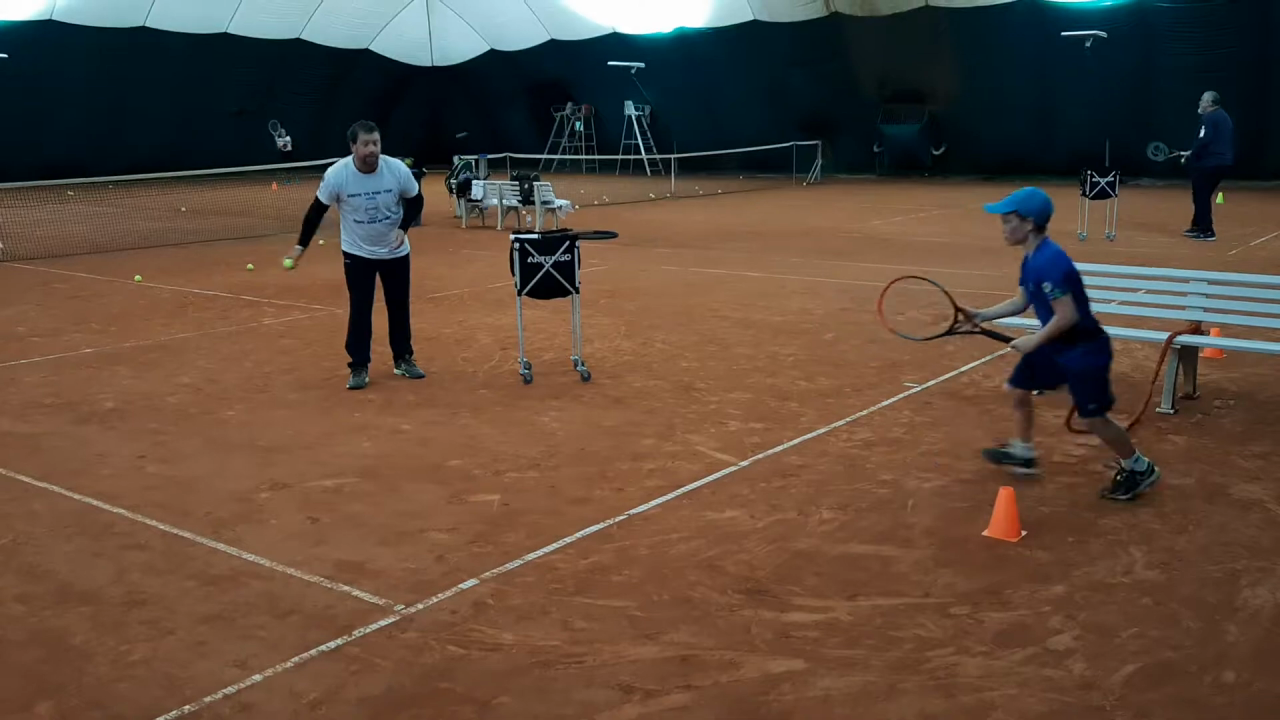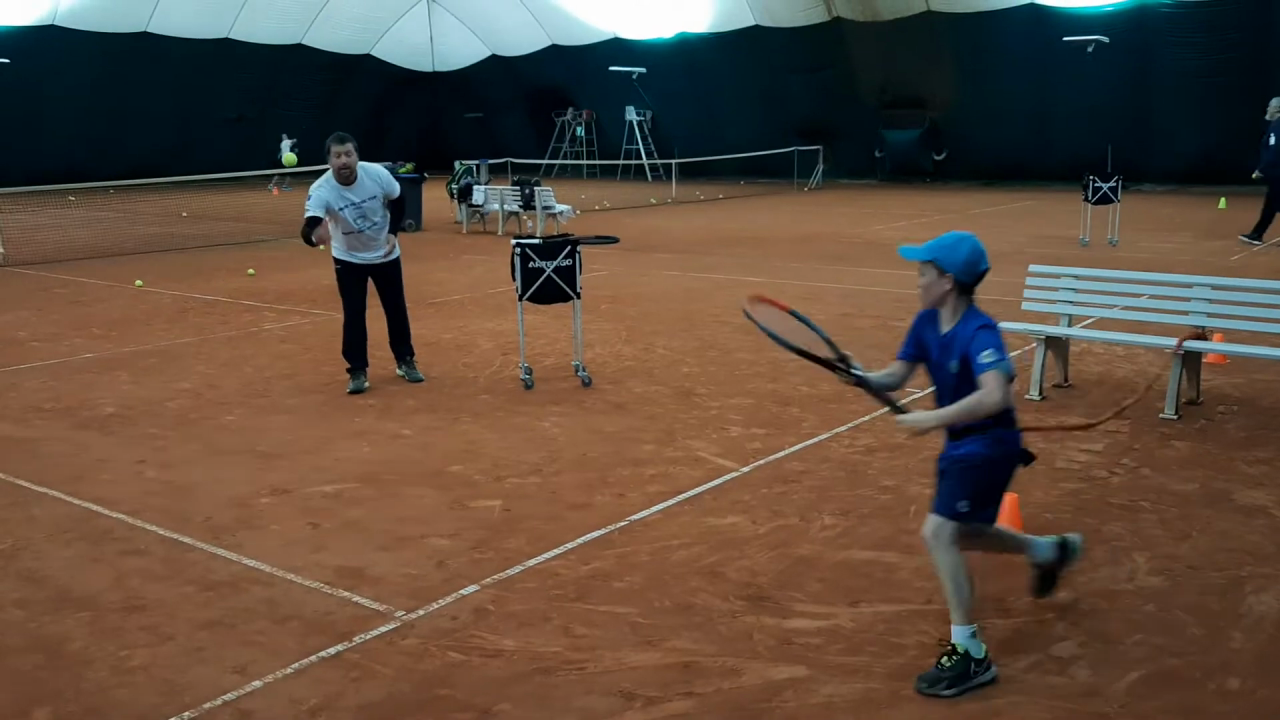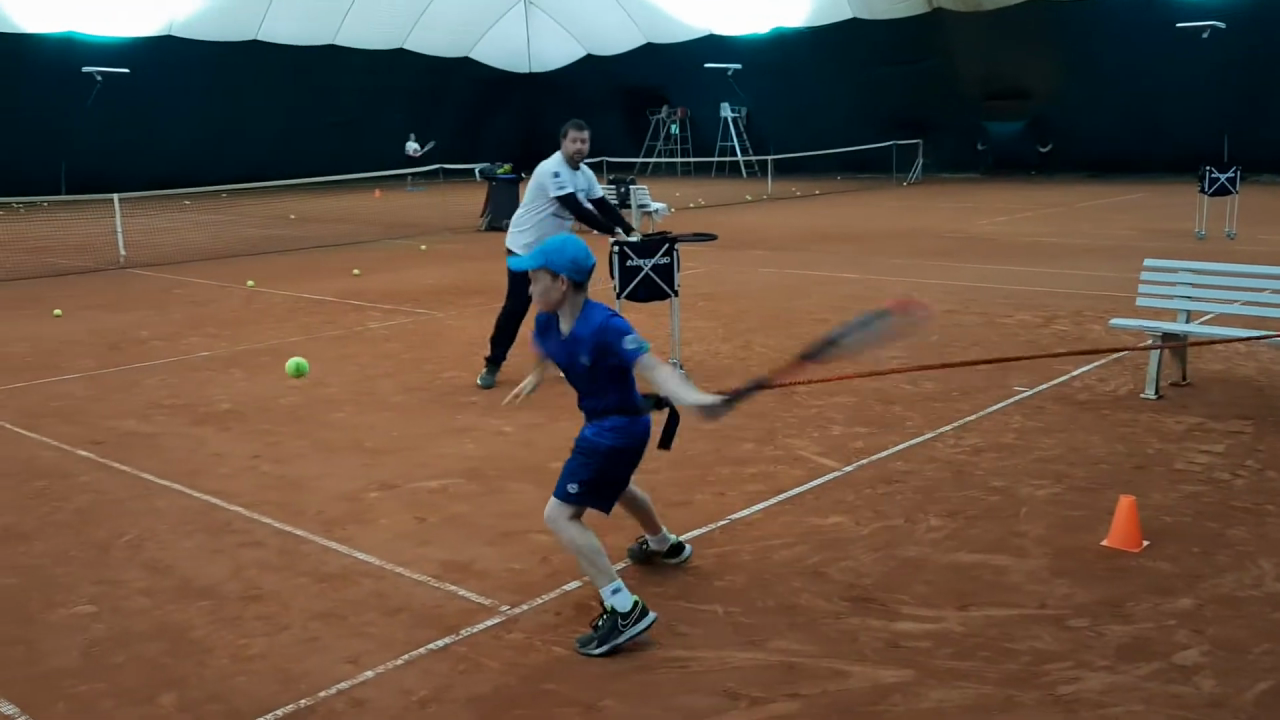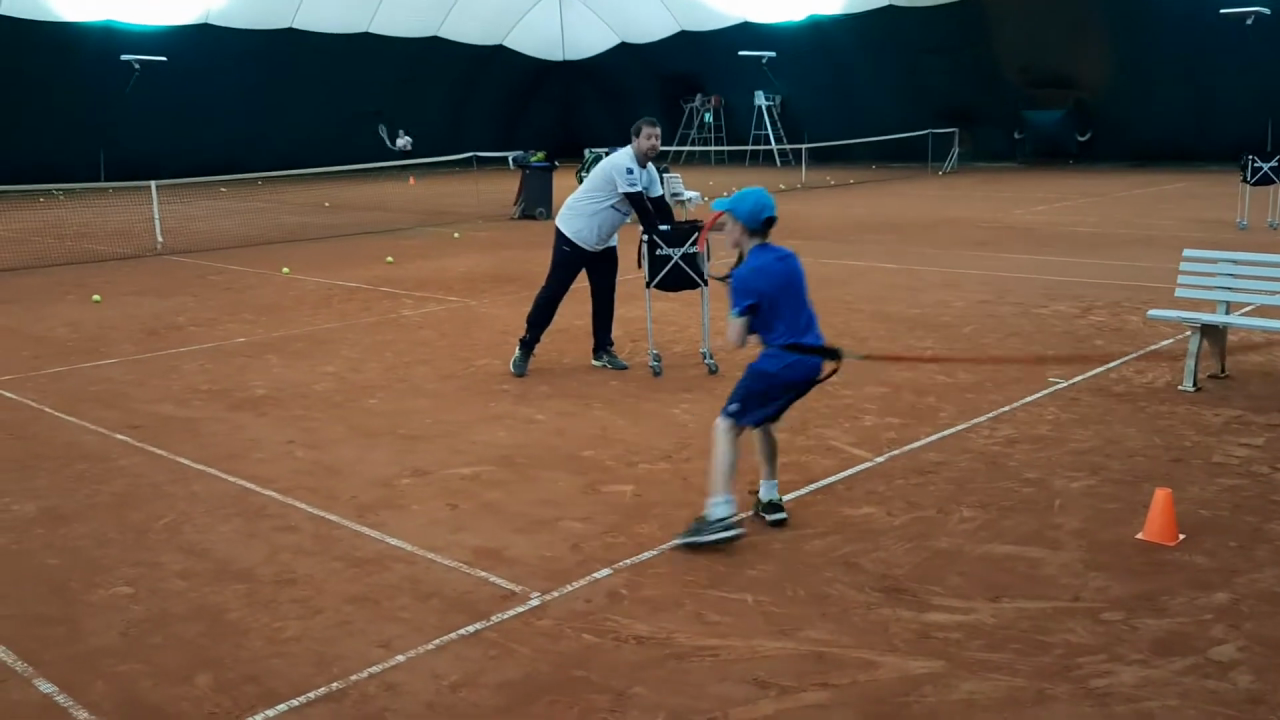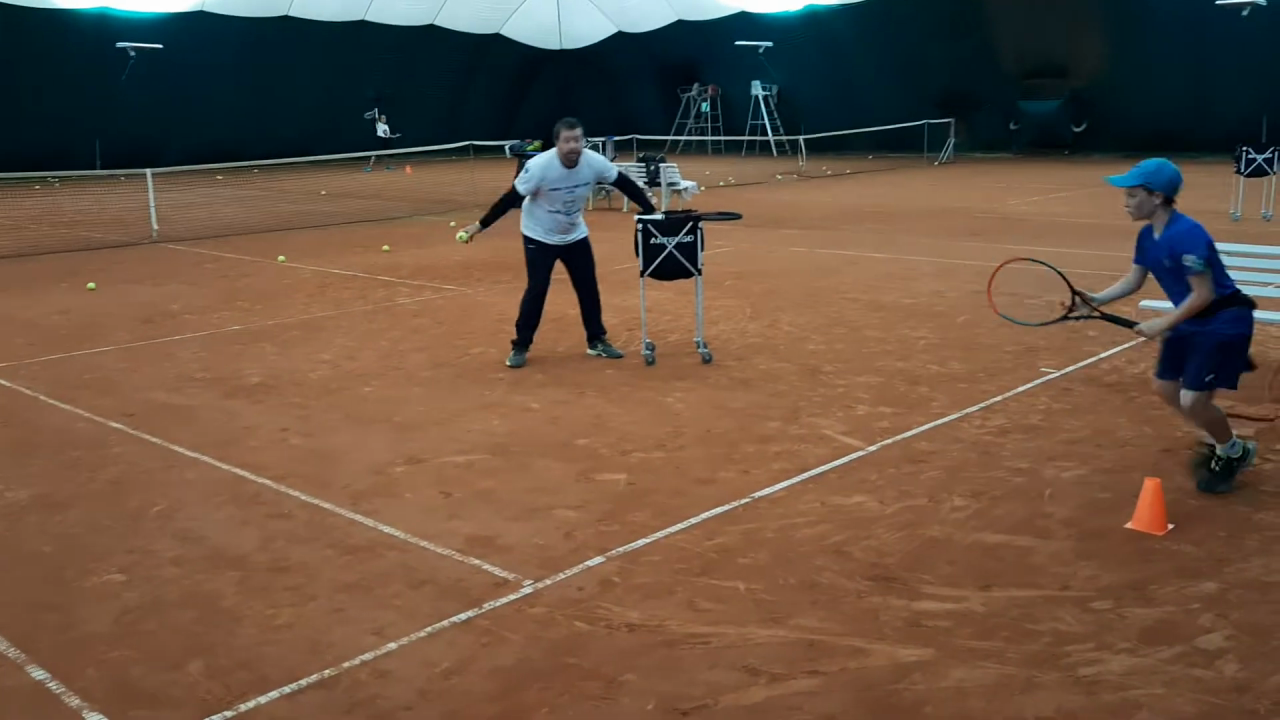
dt=1s
person 1, frame 1
left shoulder: (1050, 262)
right shoulder: (1031, 259)
left elbow: (1067, 316)
right elbow: (1023, 301)
left wrist: (1033, 341)
right wrist: (983, 315)
left hip: (1084, 350)
right hip: (1056, 345)
left knee: (1094, 420)
right knee: (1016, 392)
left ankle: (1139, 468)
right ankle: (1022, 453)
person 1, frame 2
left shoulder: (980, 331)
right shoulder: (927, 323)
left elbow: (995, 398)
right elbow: (897, 373)
left wrist: (934, 420)
right wrist: (863, 377)
left hip: (986, 448)
right hip: (962, 446)
left knee: (937, 536)
right knee: (959, 537)
left ankle: (969, 653)
right ankle: (1052, 550)
person 1, frame 3
left shoulder: (601, 326)
right shoulder: (547, 320)
left elbow: (654, 367)
left wrist: (691, 396)
right wrist: (530, 381)
left hip: (615, 428)
right hip: (611, 423)
left knee: (559, 515)
right knee: (612, 486)
left ankle: (624, 610)
right ankle: (662, 542)
person 1, frame 4
left shoulder: (745, 275)
right shoulder: (789, 259)
left elbow: (737, 338)
left wrist: (746, 332)
left hip: (782, 362)
right hip: (810, 360)
left knee: (725, 428)
right knee: (758, 420)
left ankle: (718, 515)
right ankle: (769, 498)
person 1, frame 5
left shoulder: (1187, 234)
right shoulder: (1148, 235)
left elbow: (1205, 293)
right elbow: (1134, 281)
left wrist: (1165, 325)
right wrist: (1096, 298)
left hip: (1224, 319)
right hip: (1192, 322)
left knee: (1192, 401)
right knee: (1165, 388)
left ankle: (1231, 453)
right ankle: (1225, 446)
person 2, frame 1
left shoulder: (397, 169)
right shoulder: (336, 175)
left elbow: (416, 201)
right elbow: (318, 210)
left wrist: (403, 227)
right wrist: (302, 244)
left hip: (395, 251)
right hip: (357, 253)
left knee: (399, 306)
right knee: (360, 310)
left ankle: (403, 359)
right ankle: (359, 367)
person 2, frame 2
left shoulder: (378, 173)
right shoulder: (320, 190)
left elbow: (397, 201)
right elbow: (308, 230)
left wrist: (393, 232)
right wrist: (315, 236)
left hip: (385, 254)
right hip: (349, 259)
left knee: (396, 308)
right knee: (354, 315)
left ankle: (405, 361)
right ankle: (358, 371)
person 2, frame 3
left shoulder: (585, 173)
right shoulder: (552, 170)
left elbow: (603, 206)
right elbow: (580, 211)
left wrist: (629, 231)
right wrist: (615, 232)
right hip: (525, 248)
right knee: (514, 309)
right ankle: (492, 365)
person 2, frame 4
left shoulder: (649, 170)
right shoulder: (622, 164)
left elbow: (661, 207)
right elbow: (642, 209)
left hip: (604, 241)
right hip: (574, 233)
left knee: (605, 295)
right knee: (553, 292)
left ankle: (602, 350)
right ankle: (525, 348)
person 2, frame 5
left shoulder: (593, 161)
right shoulder: (536, 167)
left elbow: (623, 182)
right elbow: (510, 199)
left wrist: (650, 209)
right wrist: (480, 225)
left hip: (574, 234)
right hip: (539, 236)
left knee: (588, 286)
right knee: (537, 289)
left ankle: (596, 340)
right ankle: (520, 346)
